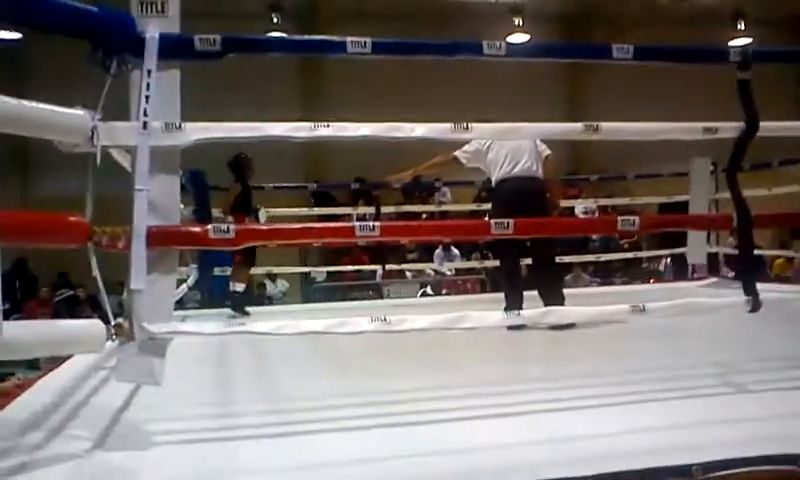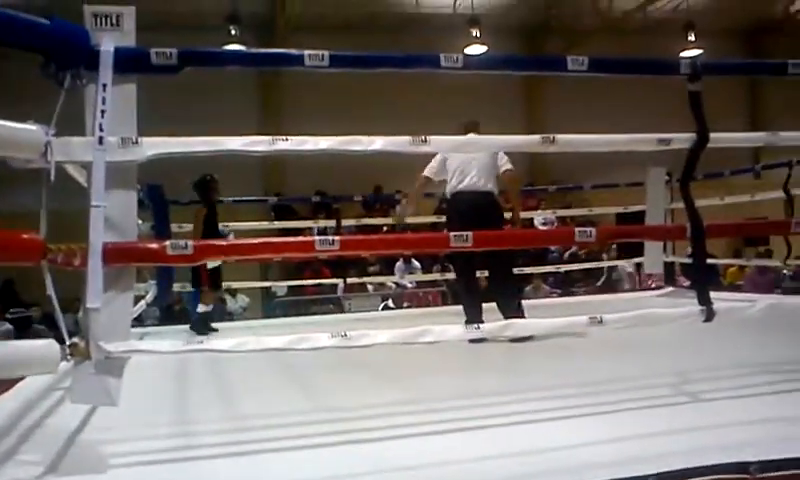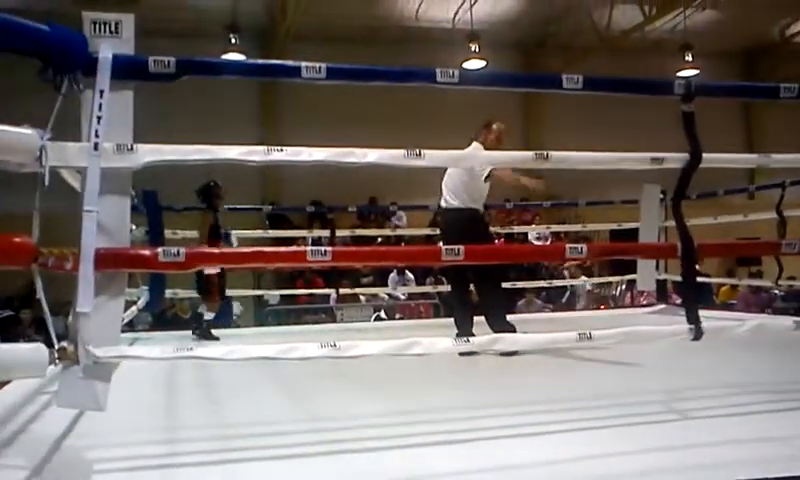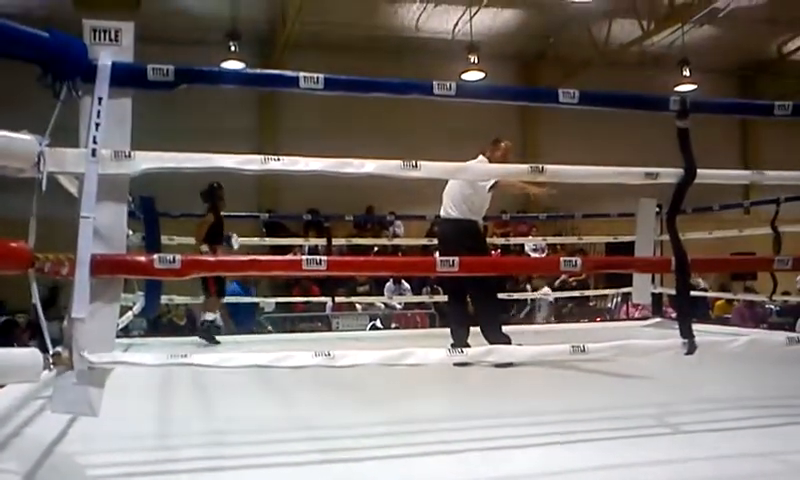
dt=0.5s
person 1, frame 1
left shoulder: (484, 142)
left elbow: (448, 159)
right elbow: (549, 162)
left wrist: (412, 172)
right wrist: (554, 197)
left hip: (506, 191)
right hip: (534, 188)
left knee: (508, 254)
right knee: (543, 250)
left ankle: (514, 309)
right ankle: (555, 307)
person 1, frame 2
left shoulder: (449, 150)
left elbow: (424, 179)
right elbow: (509, 175)
left wrist: (408, 207)
right wrist: (516, 211)
left hip: (457, 203)
right hip: (485, 203)
left knee: (463, 268)
right knee: (500, 264)
left ankle: (474, 322)
right ankle: (516, 319)
person 1, frame 3
left shoulder: (466, 155)
right shoulder: (478, 154)
right elbow: (495, 172)
left wrist: (485, 221)
right wrist: (522, 179)
left hip: (448, 218)
right hip: (467, 218)
left knee: (458, 280)
right knee: (488, 277)
left ankle: (465, 334)
right ankle: (503, 332)
person 1, frame 4
right shoulder: (479, 167)
right elbow: (500, 183)
right wrist: (528, 188)
left hip: (448, 228)
right hip: (463, 229)
left knee: (455, 290)
right knee: (483, 288)
left ankle: (459, 344)
right ankle: (497, 342)
person 2, frame 1
left shoulder: (245, 184)
right shoulder: (238, 184)
right elbow: (227, 209)
left wrist: (256, 213)
right wrist: (233, 224)
left knee: (241, 266)
right knee: (243, 266)
left ankle: (235, 300)
right ankle: (237, 300)
person 2, frame 2
left shoulder: (211, 206)
right shoulder: (203, 207)
right elbow: (197, 234)
left wrist: (223, 235)
left knee: (214, 289)
right knee: (211, 289)
left ankle: (202, 321)
right ankle: (198, 320)
person 2, frame 3
left shoulder: (213, 213)
right shoulder: (209, 213)
right elbow: (203, 239)
left wrist: (224, 234)
left knee: (213, 296)
right knee: (215, 296)
left ankle: (200, 325)
right ankle: (204, 328)
person 2, frame 4
left shoulder: (217, 215)
right shoulder: (211, 215)
right elbow: (198, 237)
left wrist: (226, 238)
right wrist: (207, 252)
left knee: (212, 295)
right knee: (216, 295)
left ankle: (205, 328)
right ankle: (206, 329)
